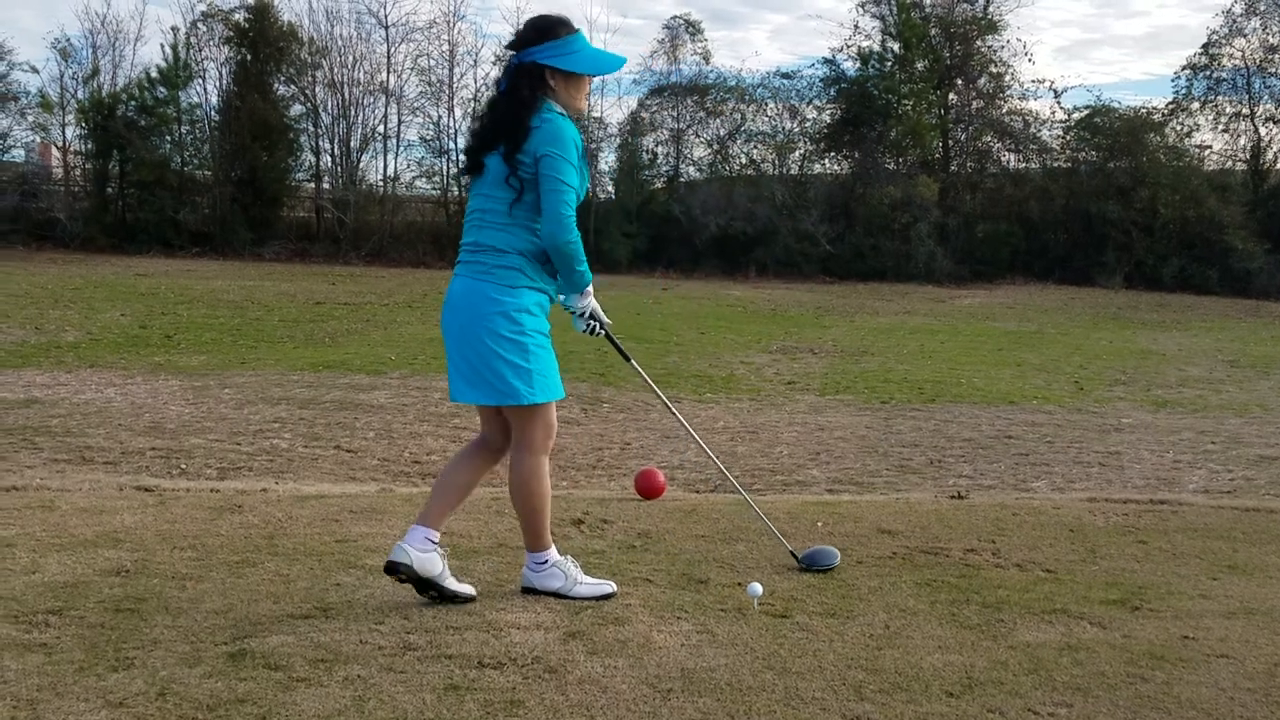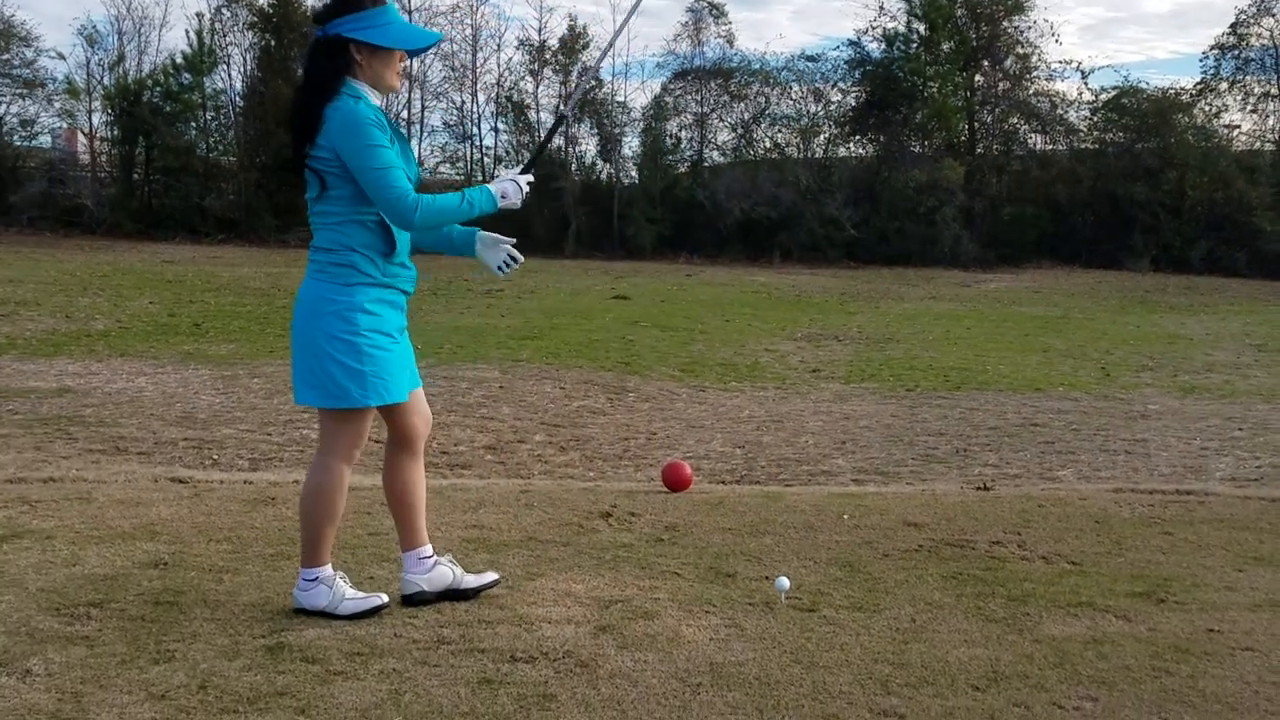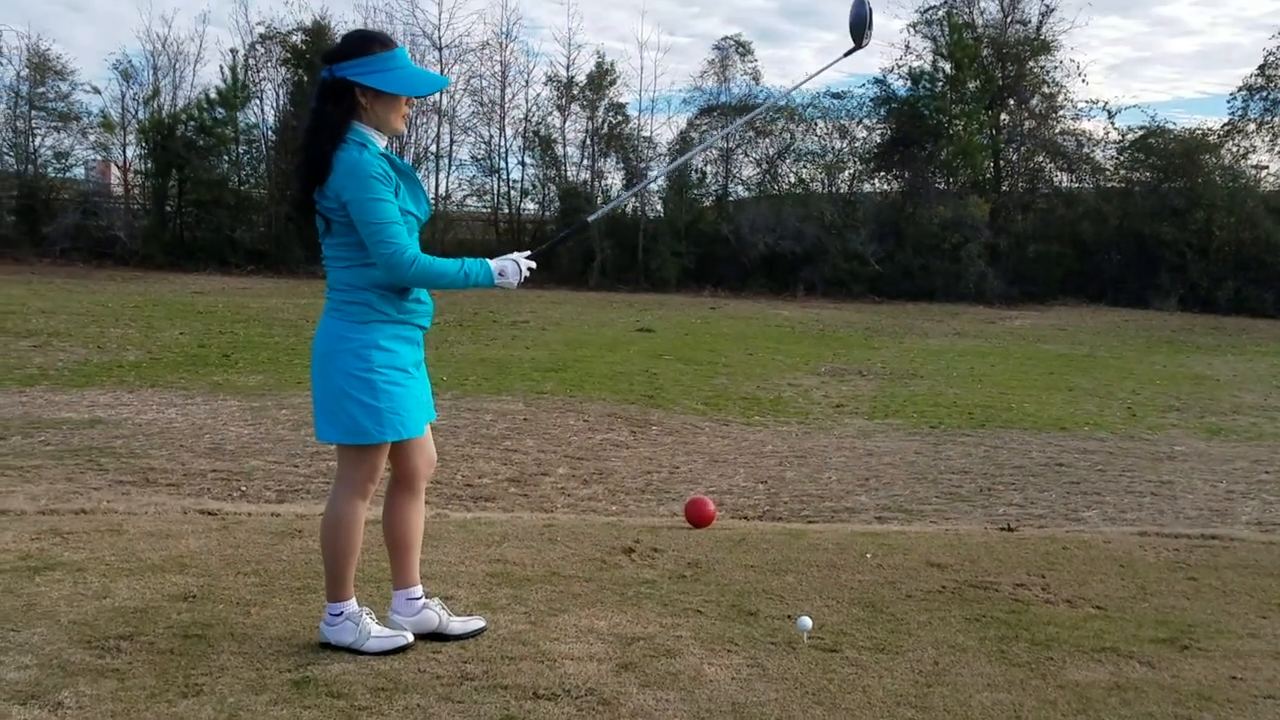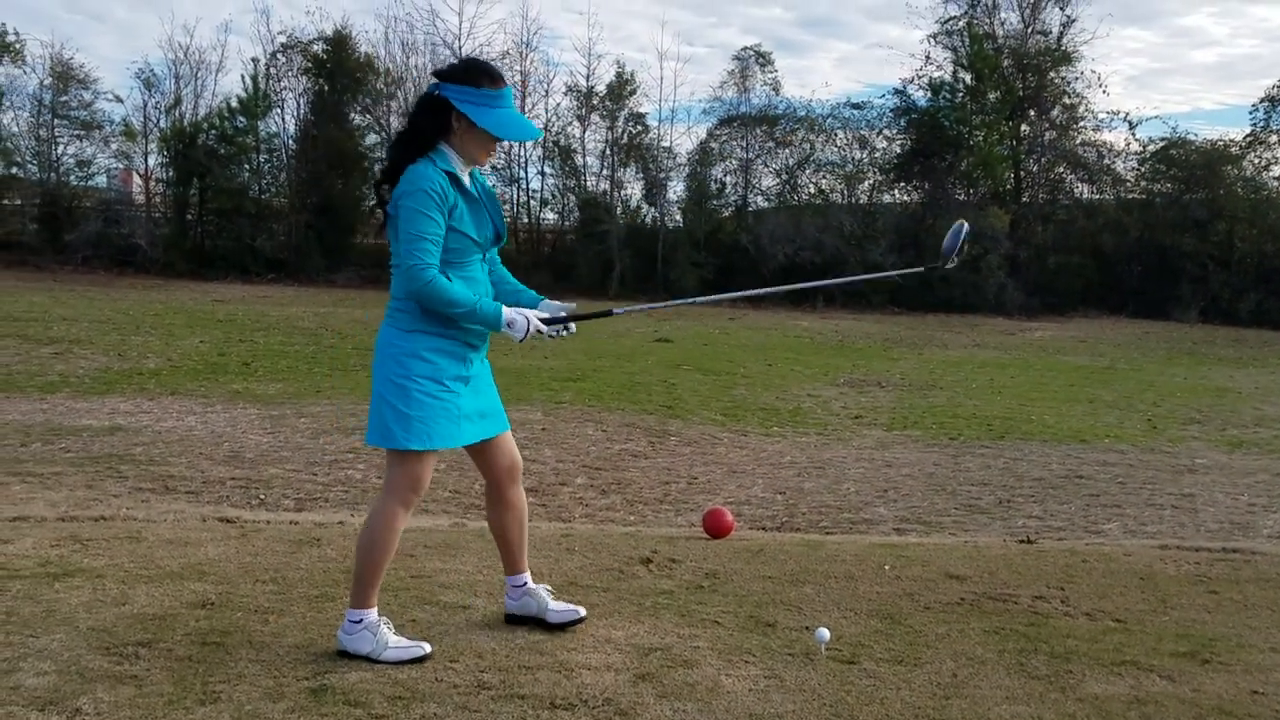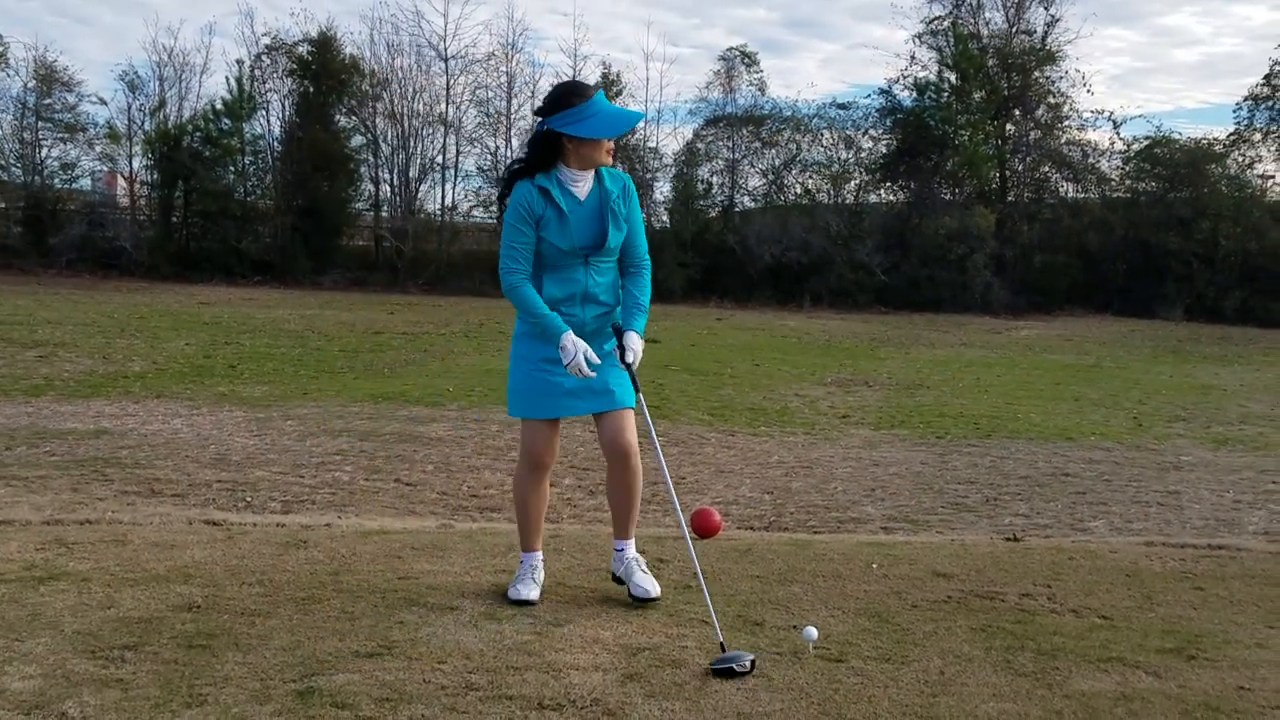
dt=1s
person 1, frame 1
left shoulder: (503, 132)
right shoulder: (554, 131)
right elbow: (557, 229)
left wrist: (569, 291)
right wrist: (581, 288)
left hip: (474, 295)
right hip: (508, 302)
left knee: (497, 437)
right knee: (536, 434)
left ankle: (419, 546)
right ankle: (544, 566)
person 1, frame 2
left shoulder: (354, 114)
right shoulder: (352, 116)
left elbow: (385, 217)
right elbow: (406, 210)
left wrist: (473, 239)
right wrist: (491, 195)
left hip: (373, 302)
right hip: (351, 304)
left knee: (412, 430)
right knee: (343, 446)
left ankle: (422, 567)
right ankle: (314, 582)
person 1, frame 3
left shoulder: (370, 158)
right shoulder: (358, 164)
right elbow: (399, 262)
left wrist: (424, 318)
right wrist: (489, 271)
left hip: (392, 339)
right hip: (368, 342)
left knee: (416, 469)
right knee: (359, 480)
left ankle: (410, 605)
right ankle: (341, 617)
person 1, frame 4
left shoulder: (471, 185)
right shoulder: (425, 182)
left elbow: (486, 267)
right elbow: (421, 279)
left wrist: (538, 304)
right wrist: (501, 317)
left hip: (463, 357)
right hip: (422, 354)
left knee: (506, 471)
right knee: (404, 488)
left ankle: (522, 591)
right ankle: (360, 623)
person 1, frame 5
left shoulder: (619, 188)
right shoulder: (528, 195)
left elbow: (636, 265)
right elbow: (514, 279)
left wrist: (634, 328)
right wrist: (561, 336)
left hip: (604, 340)
right hip: (543, 343)
left knee: (623, 447)
right knee: (537, 457)
left ankle: (626, 556)
right ankle: (530, 564)
